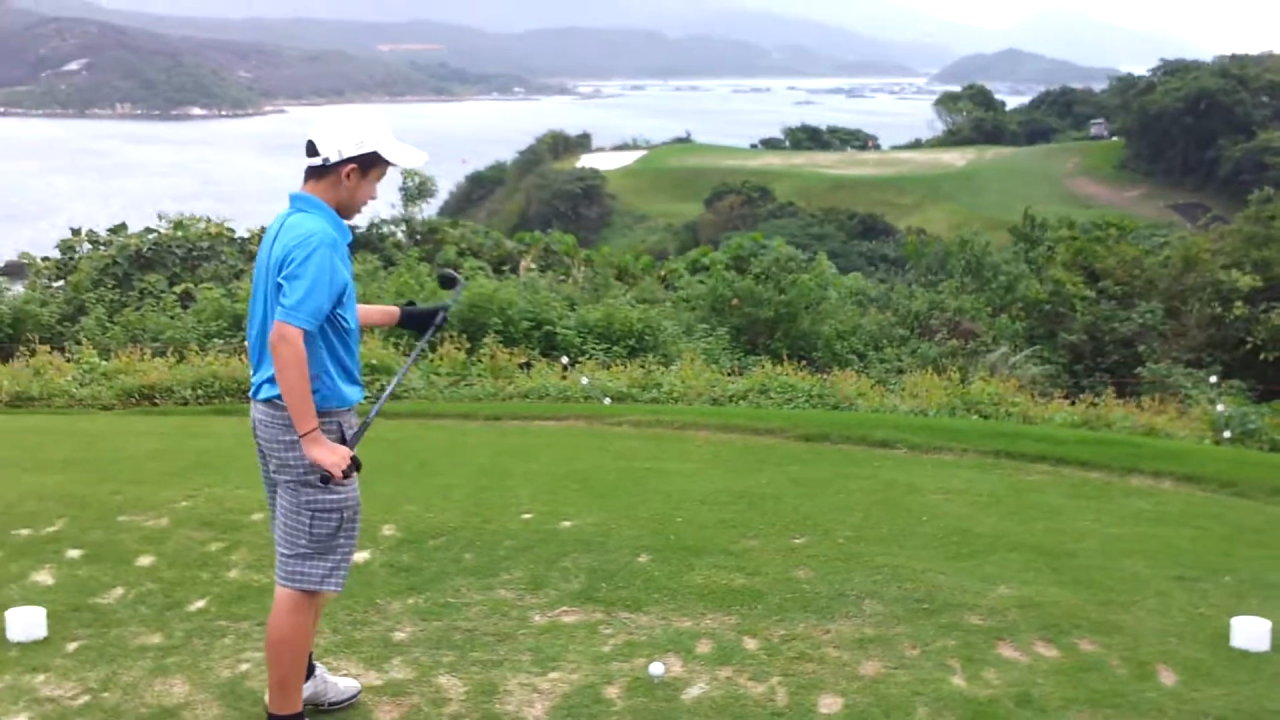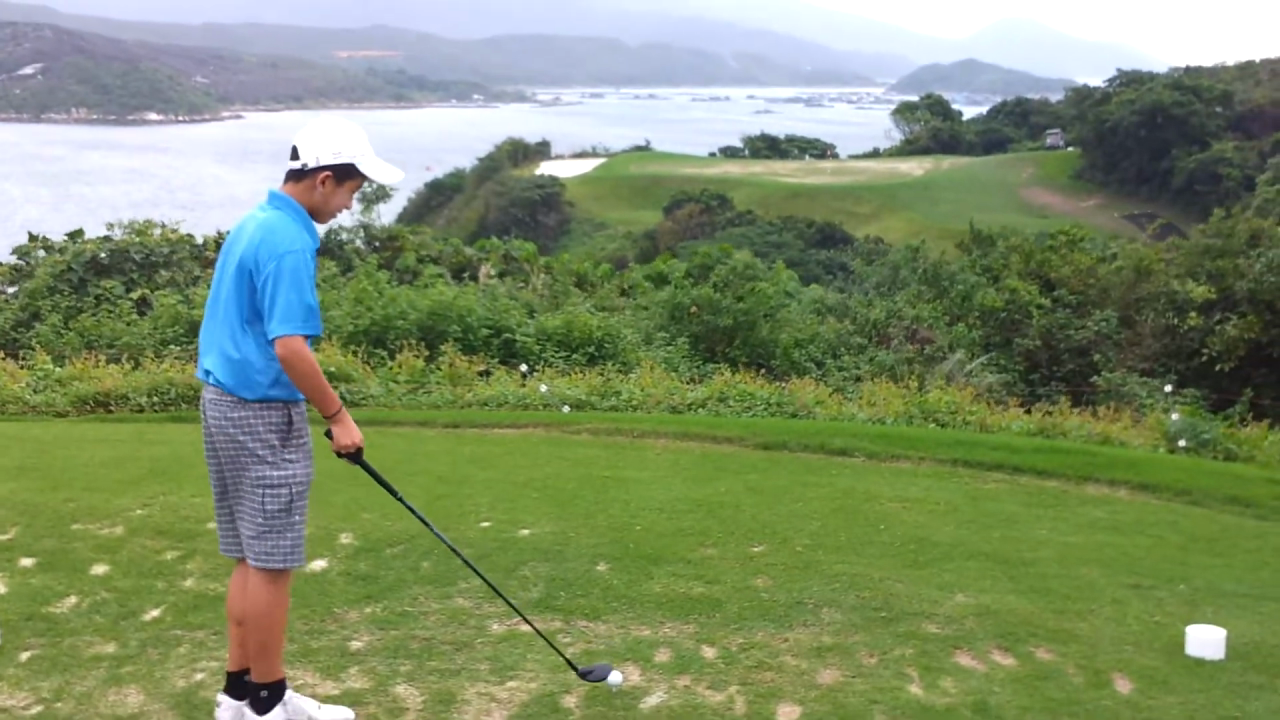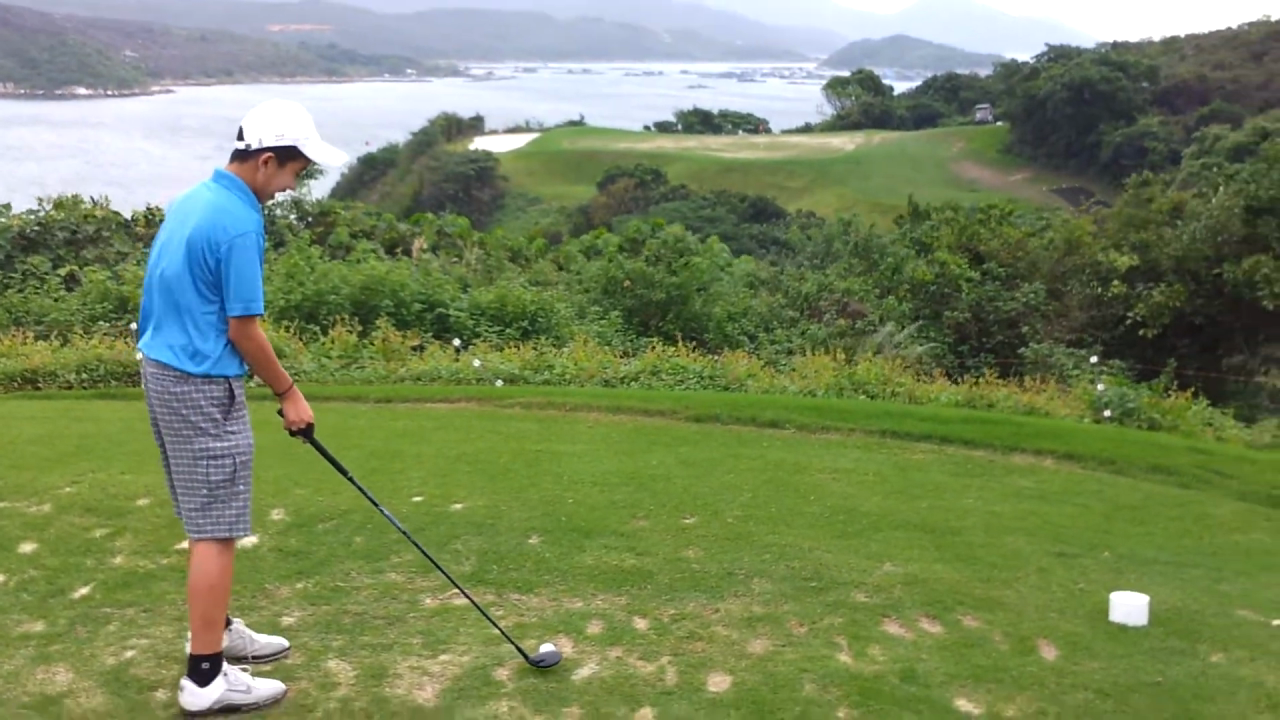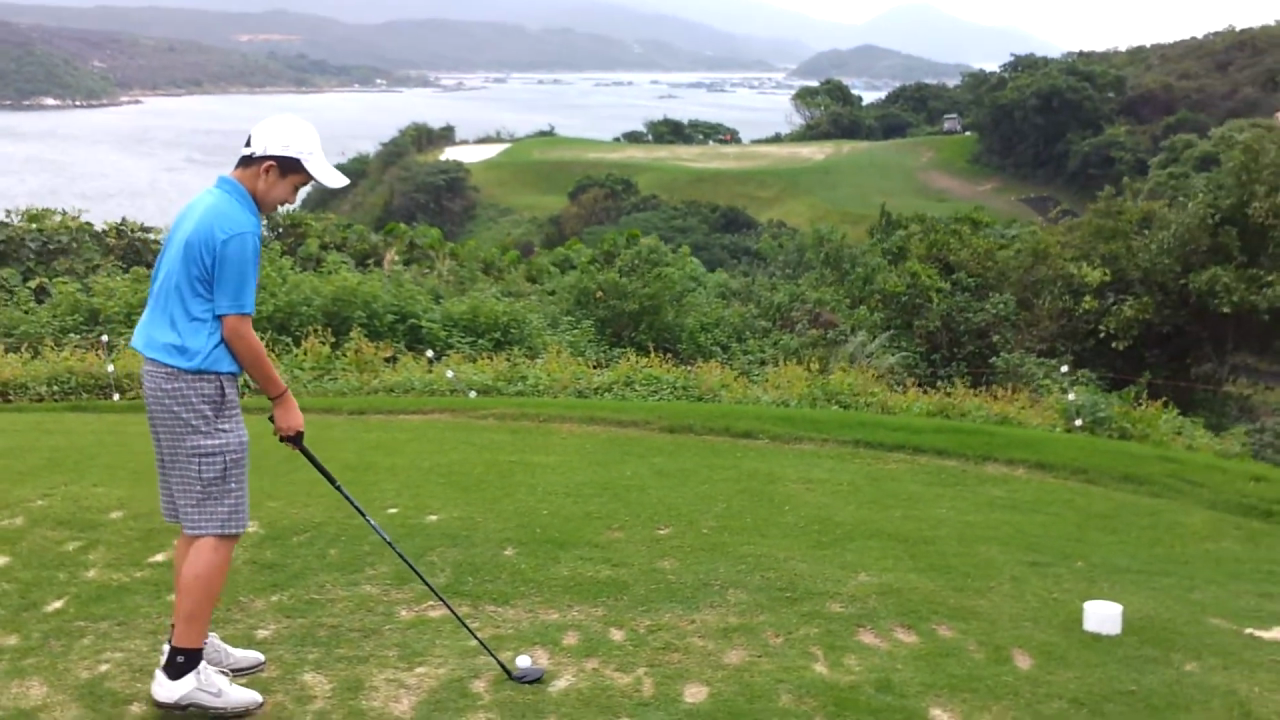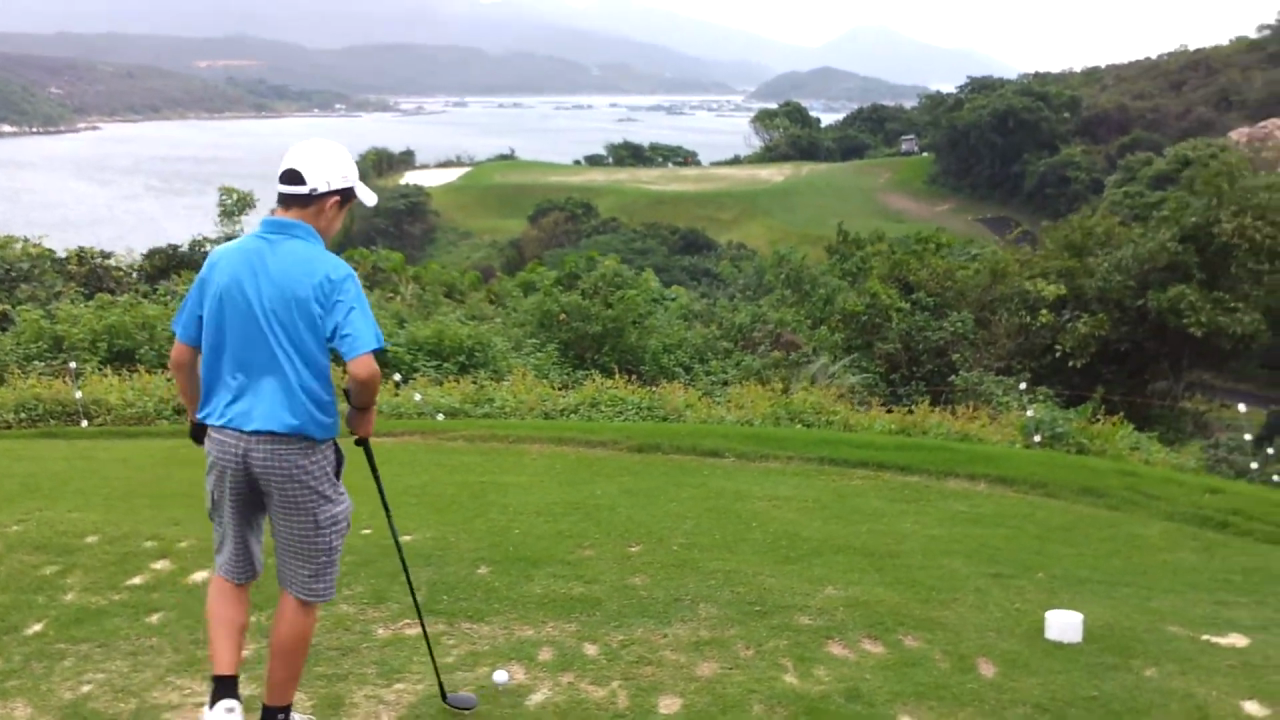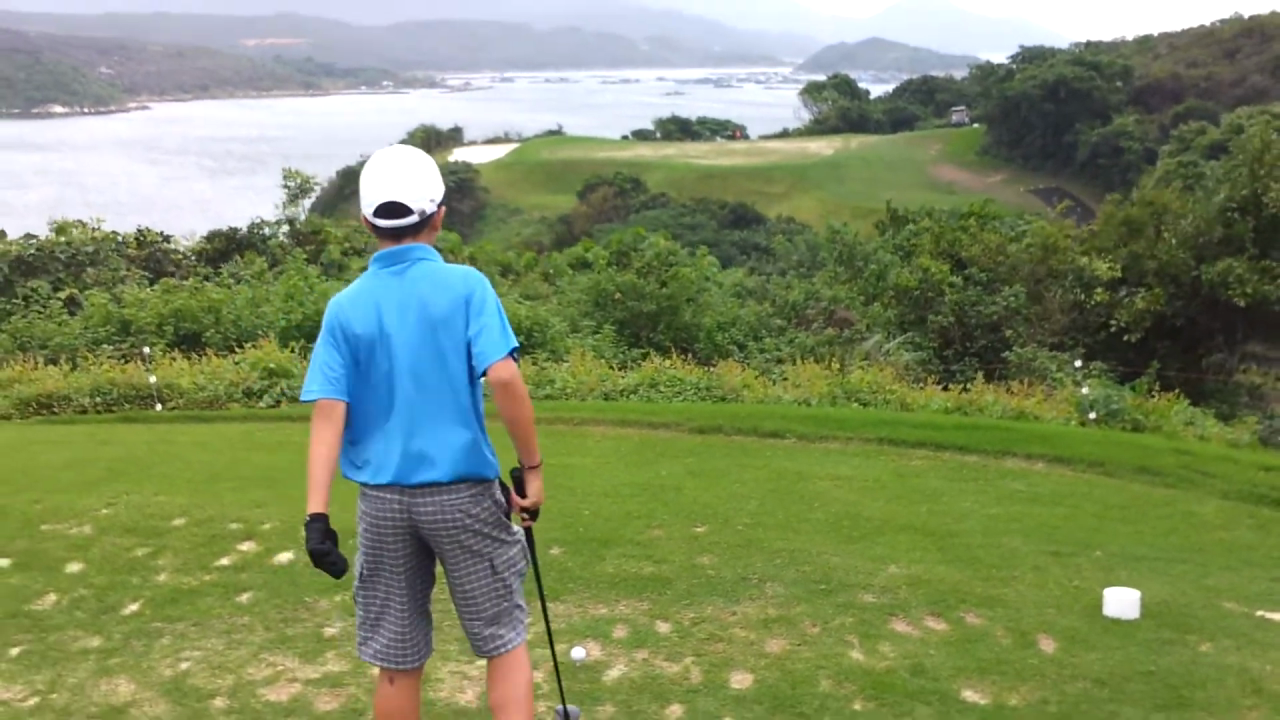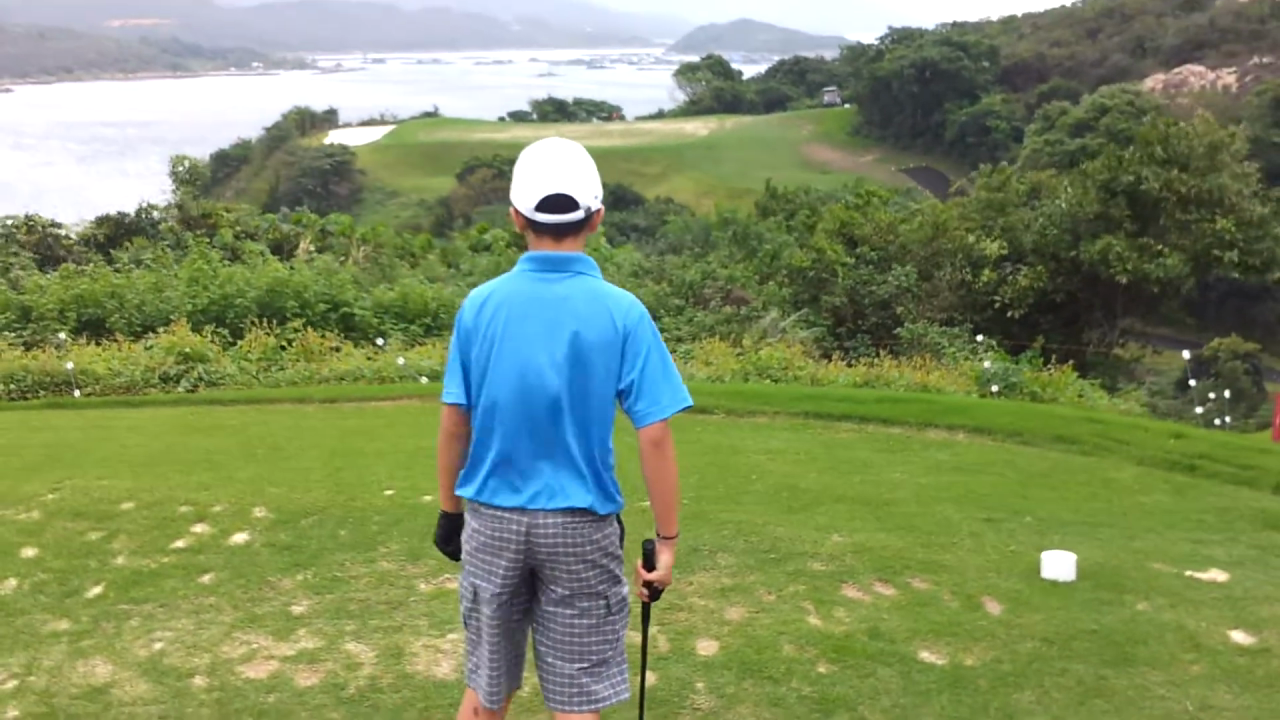
dt=0.7s
person 1, frame 1
left shoulder: (291, 225)
right shoulder: (318, 238)
right elbow: (285, 336)
left wrist: (399, 314)
right wrist: (312, 437)
left hip: (284, 415)
right hip: (306, 423)
left knee: (313, 563)
right knee: (303, 575)
person 1, frame 2
left shoulder: (254, 223)
right shoulder: (289, 244)
right elbow: (290, 348)
right wrist: (339, 416)
left hip: (223, 401)
right hip: (261, 412)
left knee: (251, 557)
right knee: (273, 561)
person 1, frame 3
left shoulder: (192, 200)
right shoulder: (239, 223)
right elbow: (243, 329)
right wrist: (288, 393)
left hip: (165, 370)
right hip: (202, 385)
left knee: (209, 519)
right knee: (216, 528)
left ankle: (215, 629)
person 1, frame 4
left shoulder: (203, 205)
right shoulder: (237, 225)
right elbow: (236, 330)
right wrist: (282, 397)
left hip: (167, 375)
right hip: (196, 386)
left knee: (195, 521)
right knee: (217, 528)
left ankle: (190, 640)
right ankle: (182, 669)
person 1, frame 5
left shoulder: (221, 260)
right shoulder: (332, 273)
left elbow: (182, 356)
right elbow: (363, 369)
left wrist: (198, 415)
right wrist: (364, 411)
left hip: (226, 440)
right hip: (299, 448)
left knee: (231, 571)
right knee: (304, 588)
person 1, frame 6
left shoulder: (344, 307)
right shoulder: (466, 285)
left elbow: (327, 415)
right elbow: (503, 379)
left wrist: (317, 518)
right wrist: (533, 467)
left hip: (383, 501)
right hip: (464, 494)
left knee: (397, 662)
right knee: (505, 640)
person 1, frame 7
left shoulder: (480, 306)
right shoulder: (623, 313)
left elbow: (454, 425)
right elbow: (655, 436)
left wrist: (450, 511)
right wrist: (667, 541)
left hip: (494, 520)
right hip: (581, 527)
